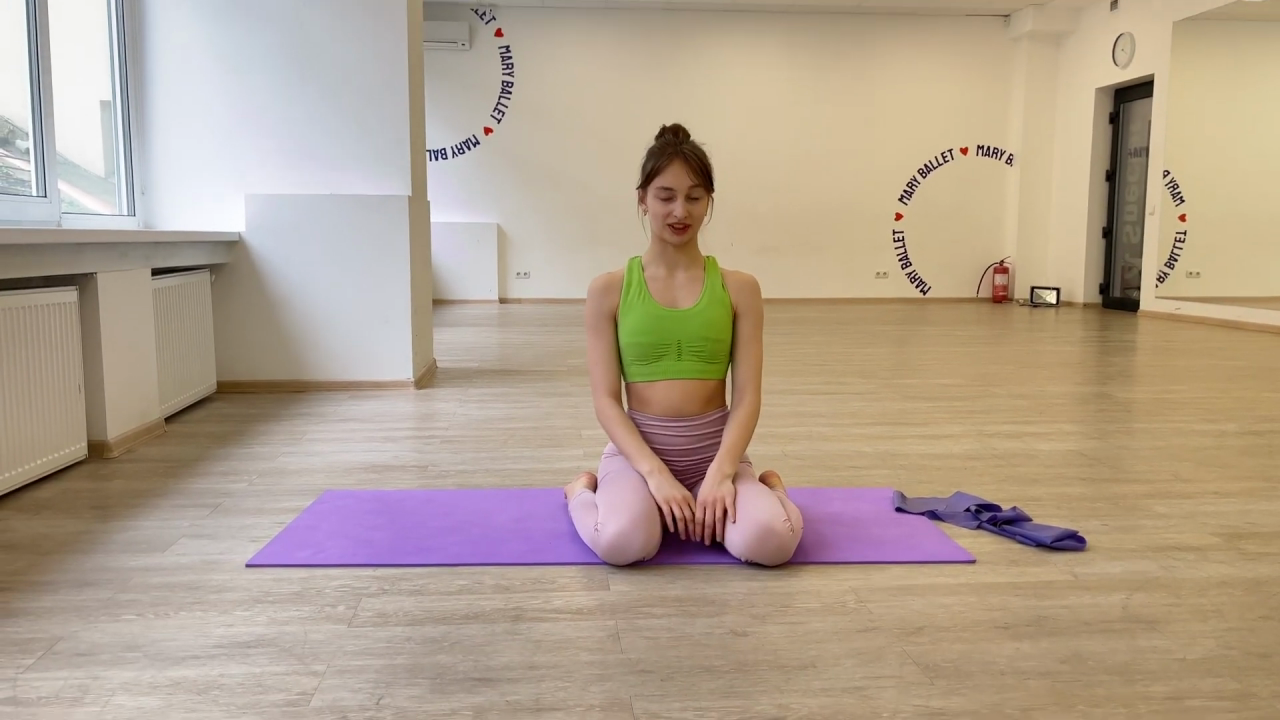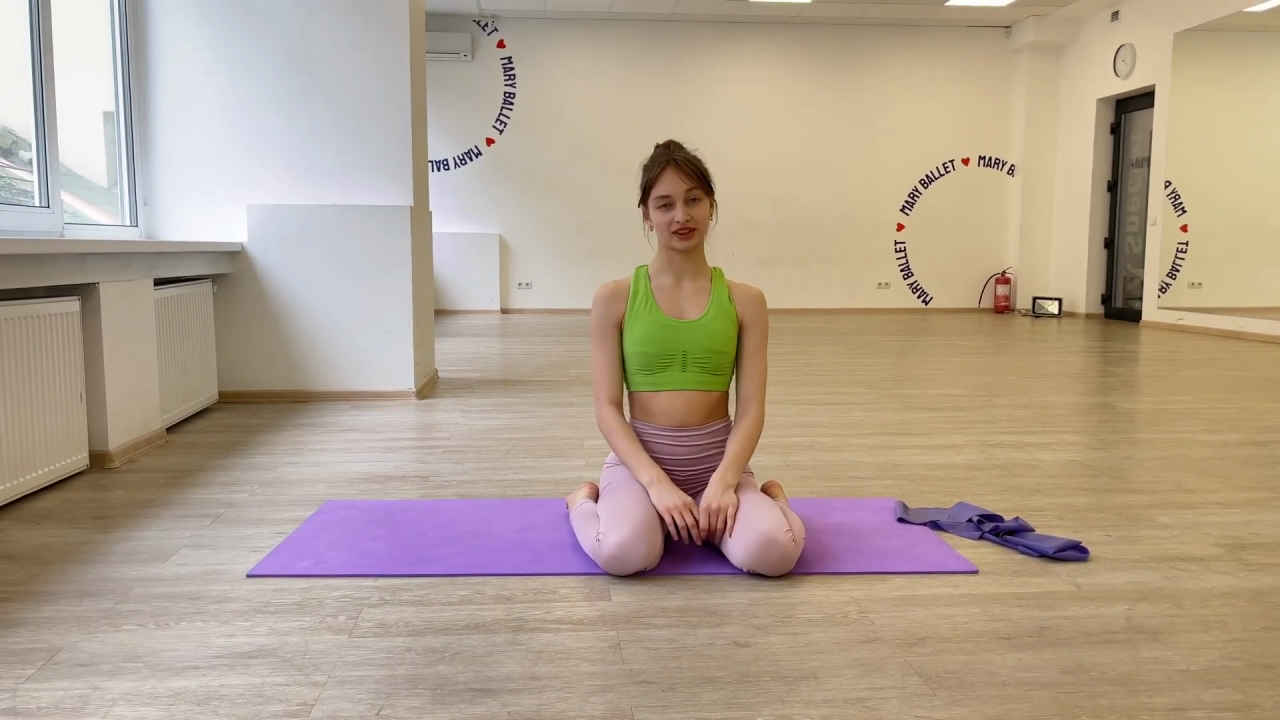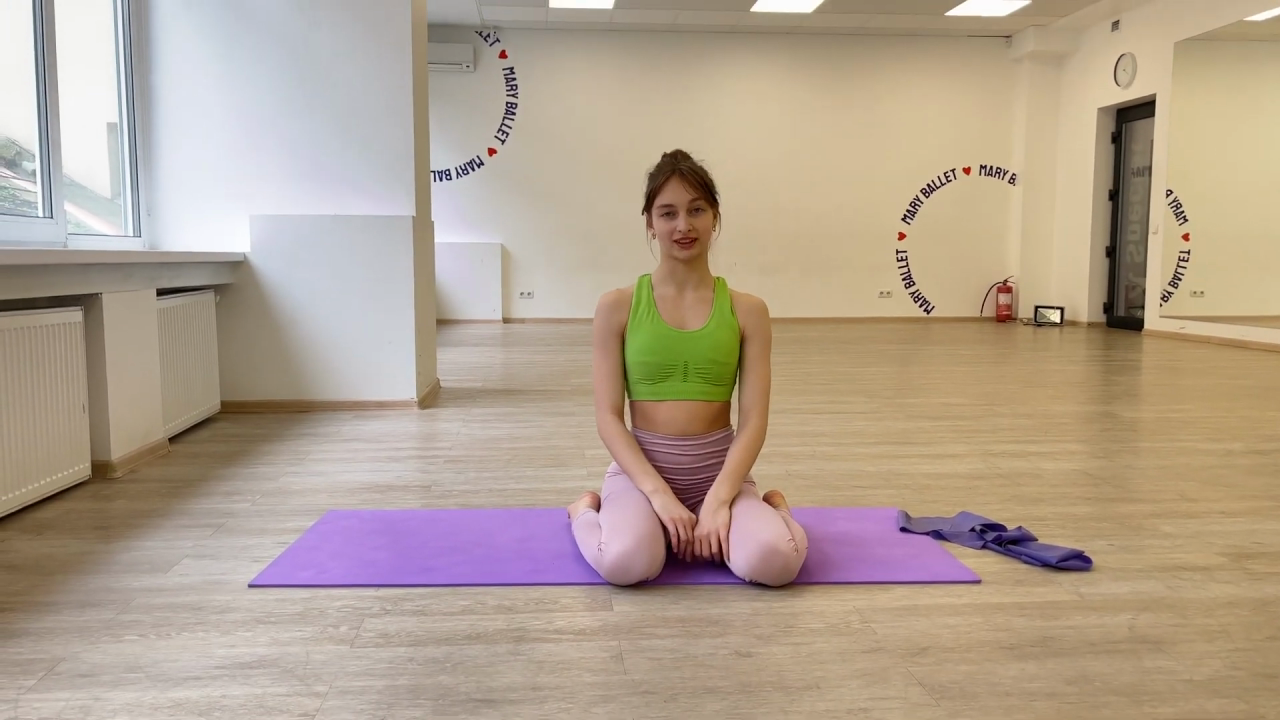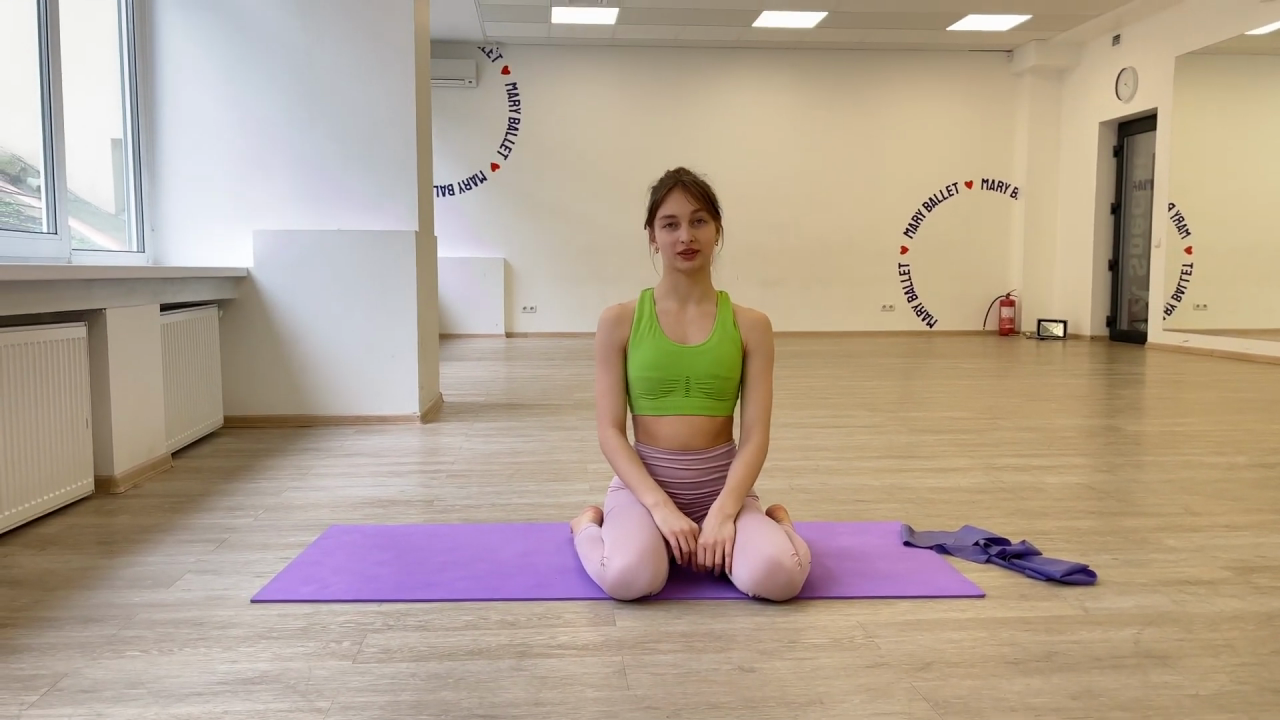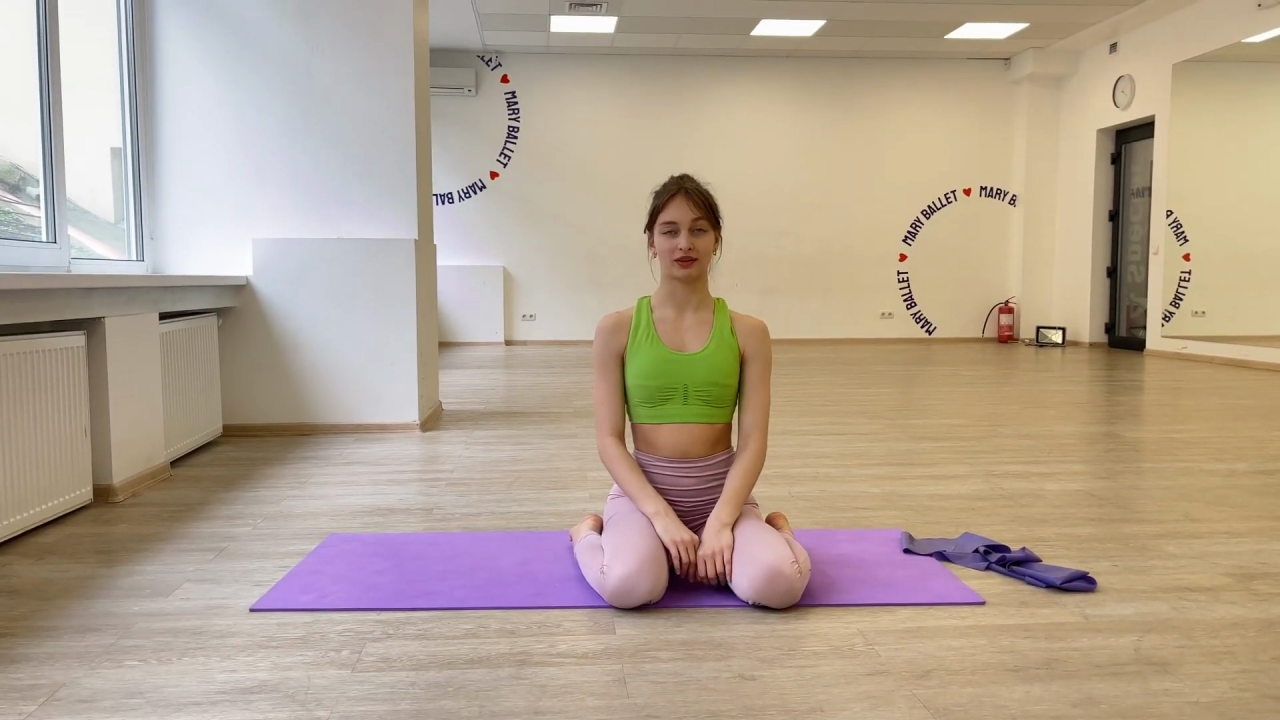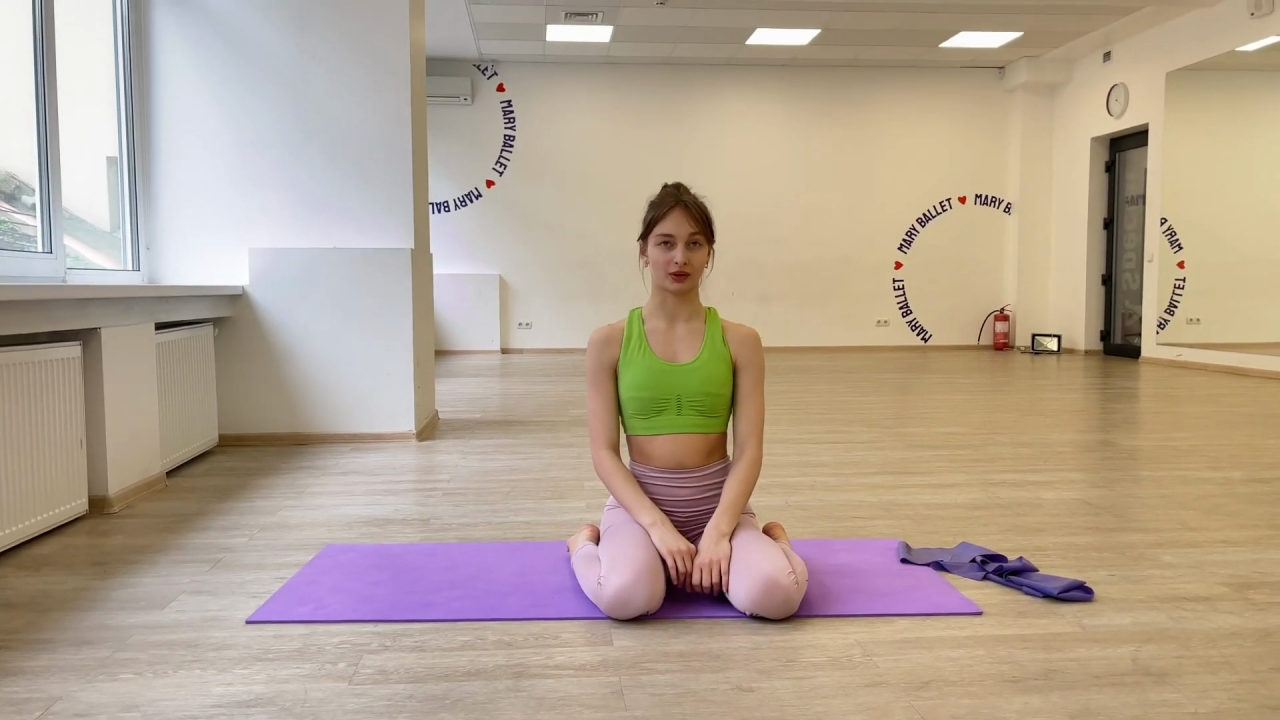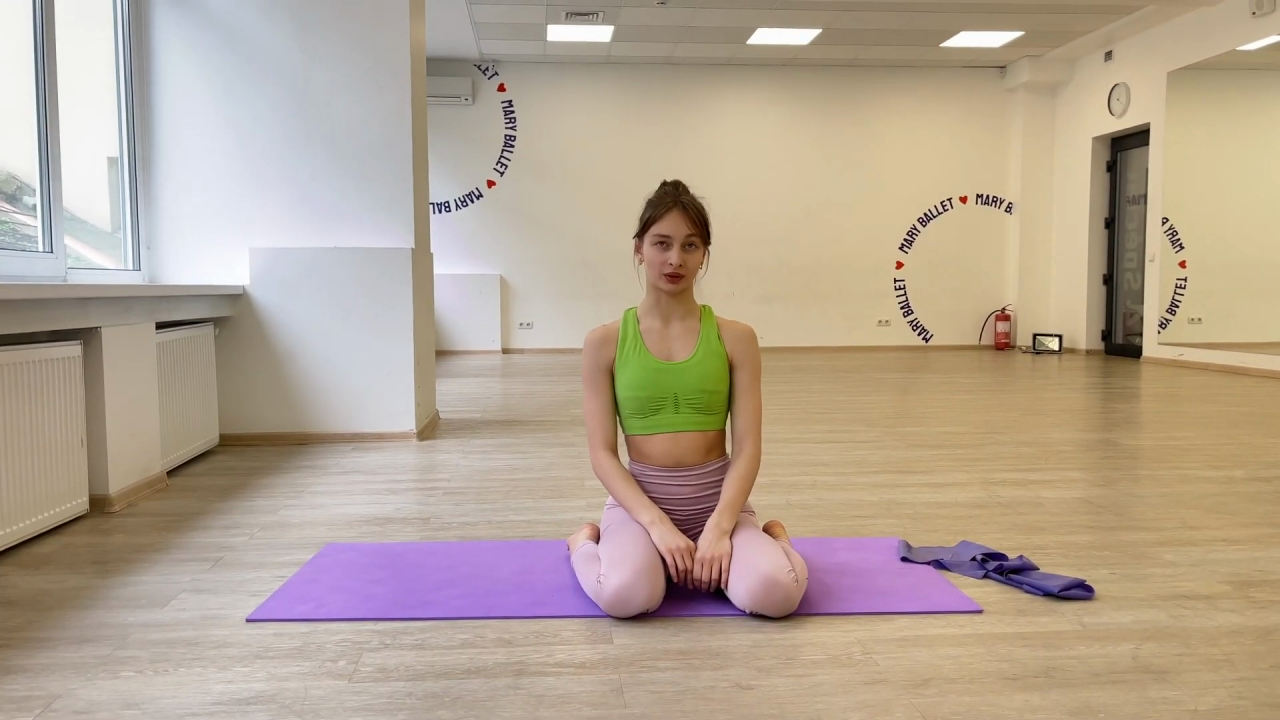
dt=0.3s
person 1, frame 1
left shoulder: (739, 288)
right shoulder: (609, 289)
left elbow: (747, 398)
right elbow: (606, 400)
left wrist: (720, 474)
right wrist: (655, 473)
left hip: (714, 448)
right hip: (637, 448)
left knee: (770, 542)
right knee: (622, 544)
left ankle: (767, 487)
right ankle: (583, 491)
person 1, frame 2
left shoulder: (745, 301)
right shoulder: (615, 297)
left elbow: (751, 409)
right elbow: (607, 408)
left wrist: (724, 481)
right wrist: (657, 481)
left hip: (717, 458)
right hip: (640, 458)
left knee: (772, 552)
right knee: (623, 553)
left ankle: (769, 498)
right ankle: (584, 502)
person 1, frame 3
left shoulder: (748, 311)
right shoulder: (617, 307)
left elbow: (753, 421)
right elbow: (609, 417)
left wrist: (718, 499)
right wrist: (660, 495)
left hip: (718, 468)
right hip: (641, 467)
left knee: (773, 561)
right knee: (625, 564)
left ankle: (771, 507)
right ankle: (586, 511)
person 1, frame 4
left shoulder: (751, 325)
right shoulder: (619, 321)
left elbow: (755, 435)
right elbow: (610, 431)
left wrist: (722, 512)
right wrist: (661, 506)
left hip: (722, 483)
right hip: (643, 482)
left knee: (777, 577)
right knee: (629, 577)
left ankle: (774, 522)
right ankle: (588, 526)
person 1, frame 5
left shoulder: (748, 332)
right shoulder: (617, 329)
left elbow: (753, 443)
right elbow: (609, 440)
left wrist: (720, 521)
right wrist: (662, 515)
left hip: (721, 490)
right hip: (643, 489)
left knee: (777, 584)
right knee: (629, 585)
left ankle: (774, 530)
right ankle: (589, 533)
person 1, frame 6
left shoulder: (740, 341)
right shoulder: (608, 342)
left elbow: (749, 451)
right elbow: (604, 452)
left wrist: (718, 531)
right wrist: (658, 526)
left hip: (717, 500)
right hip: (639, 500)
left knee: (773, 594)
right knee: (626, 596)
left ankle: (771, 539)
right ankle: (586, 544)
person 1, frame 7
left shoulder: (736, 338)
right shoulder: (604, 342)
left elbow: (748, 447)
right elbow: (602, 452)
left wrist: (718, 527)
right wrist: (657, 523)
left hip: (717, 497)
right hip: (639, 498)
left knee: (774, 593)
right knee: (625, 595)
left ankle: (771, 538)
right ankle: (585, 542)
